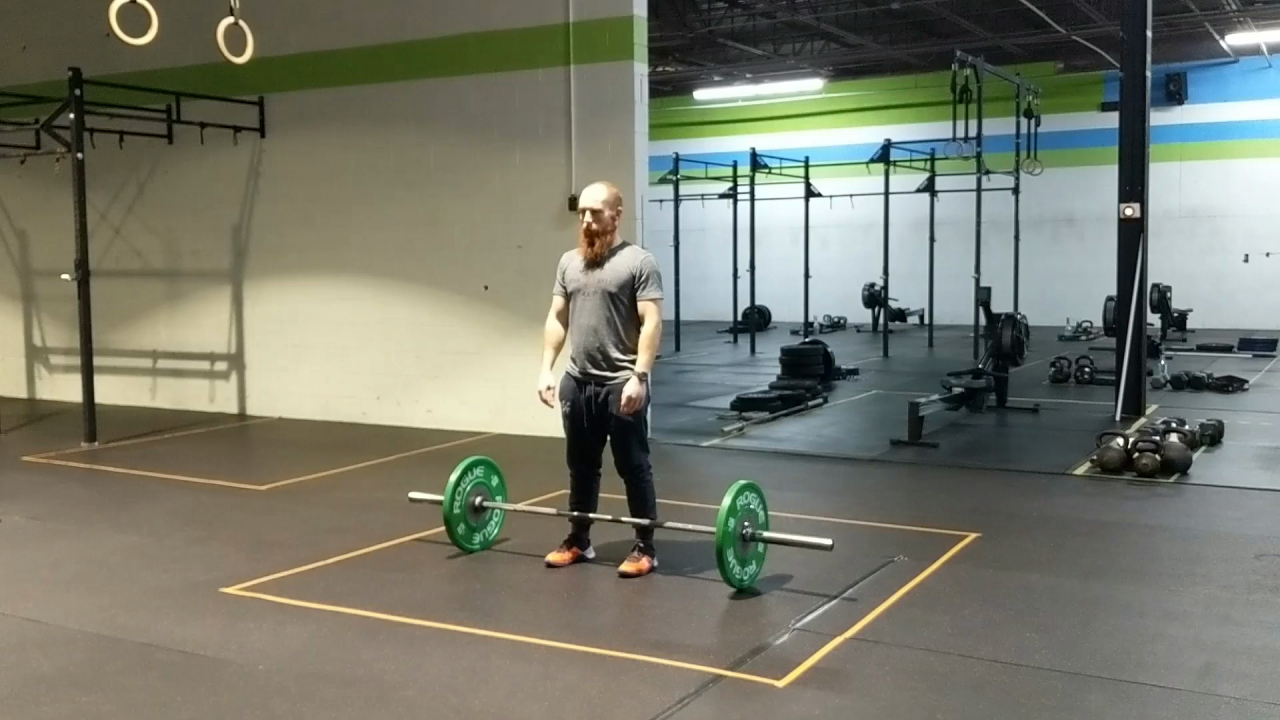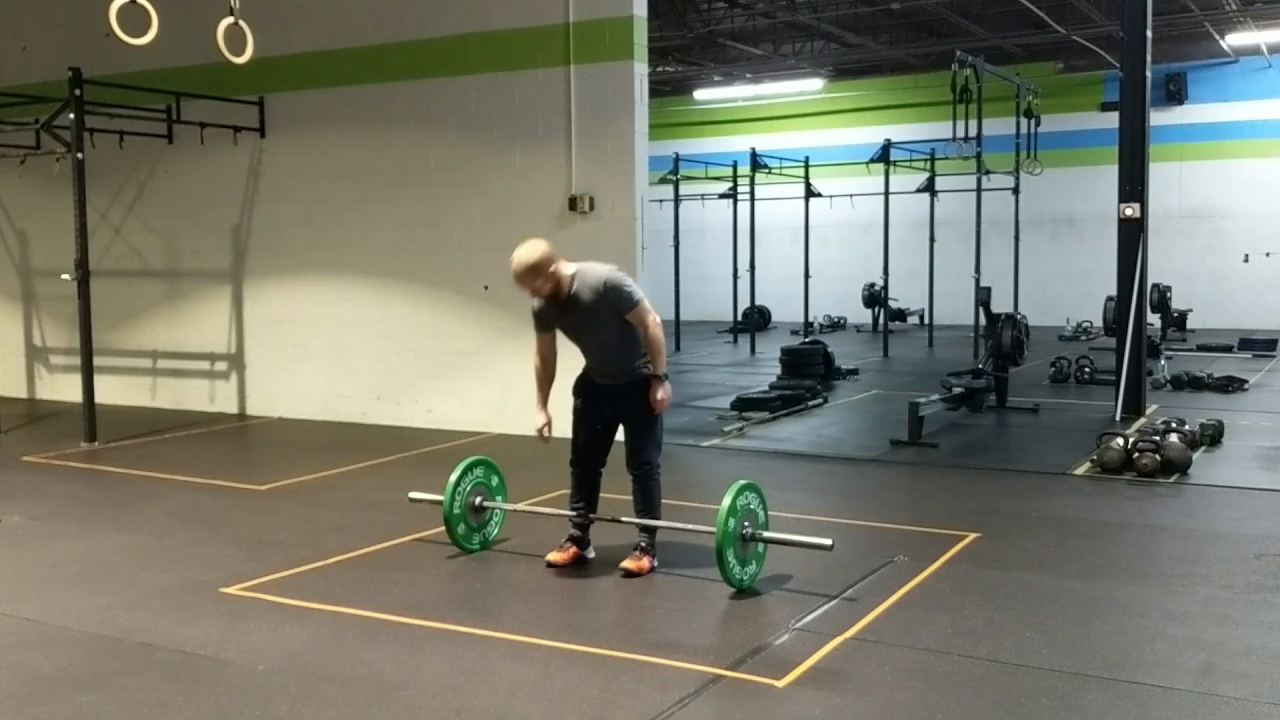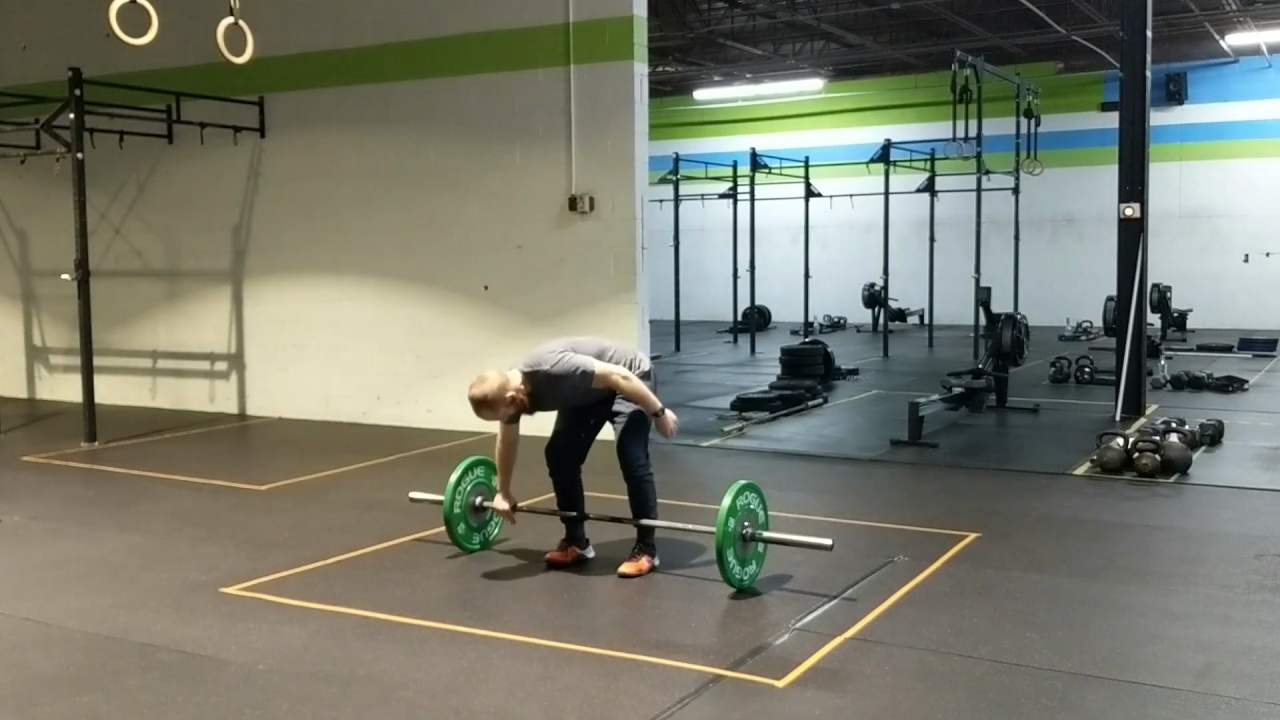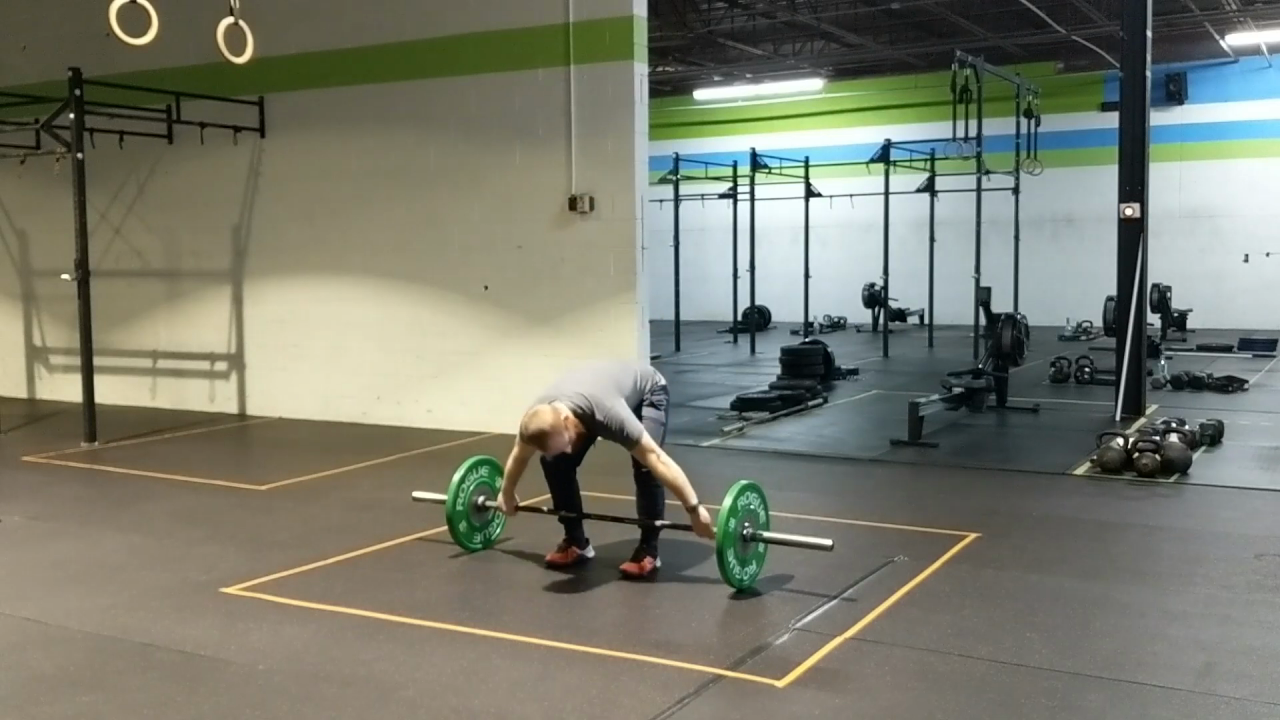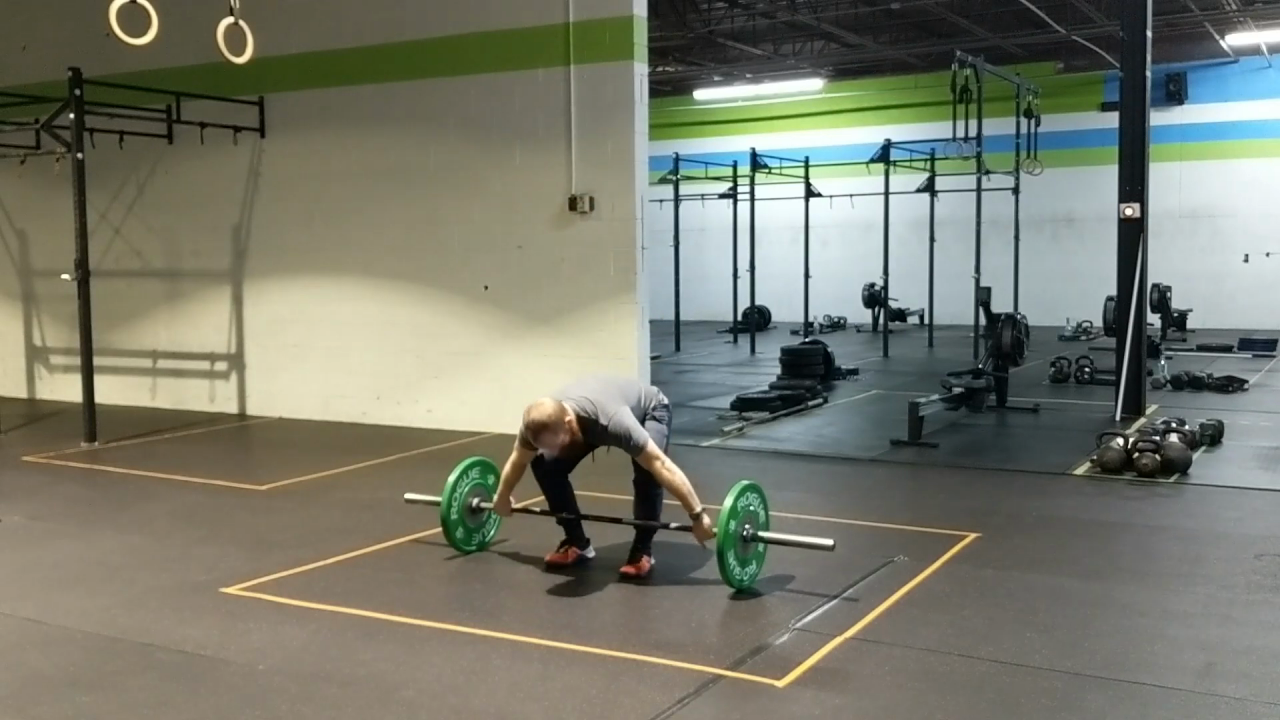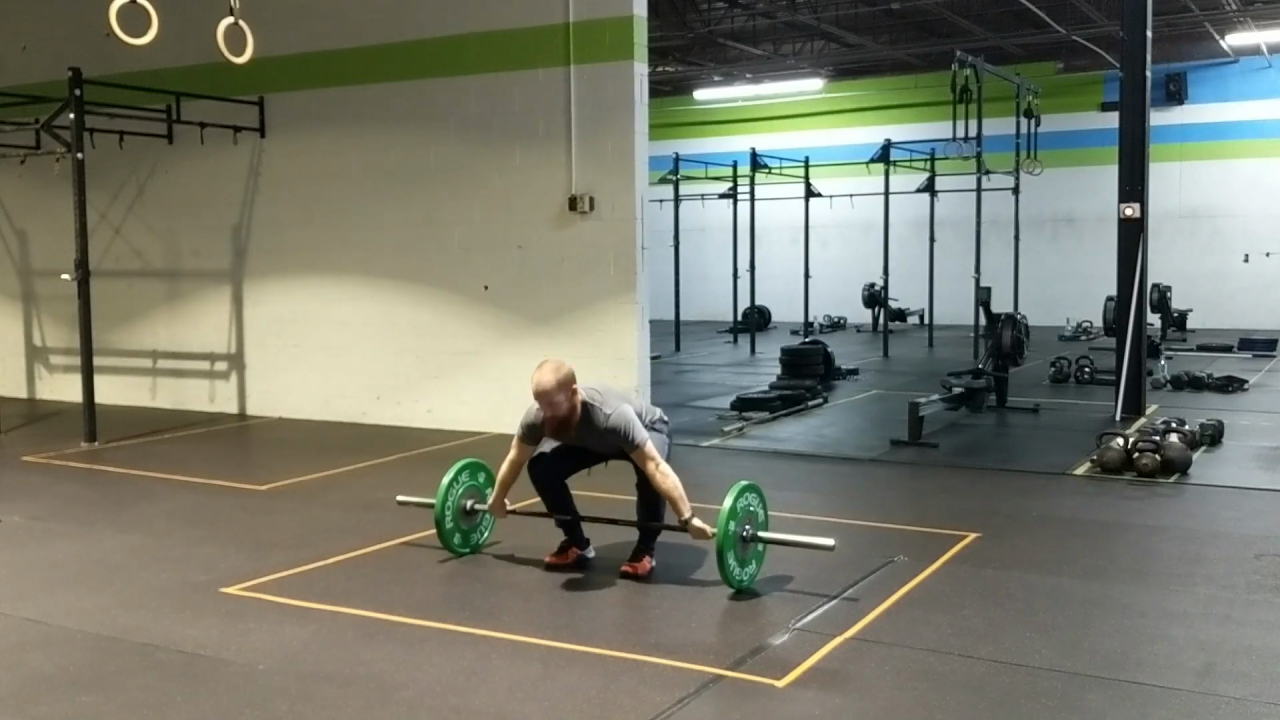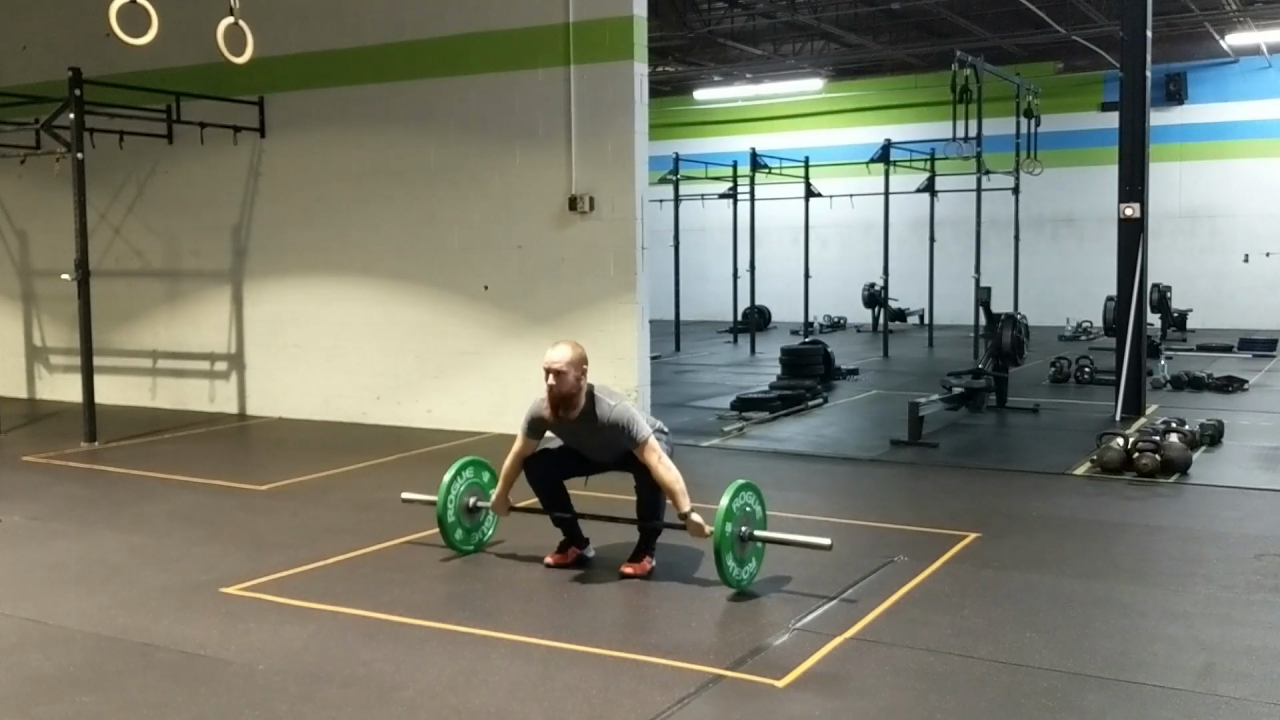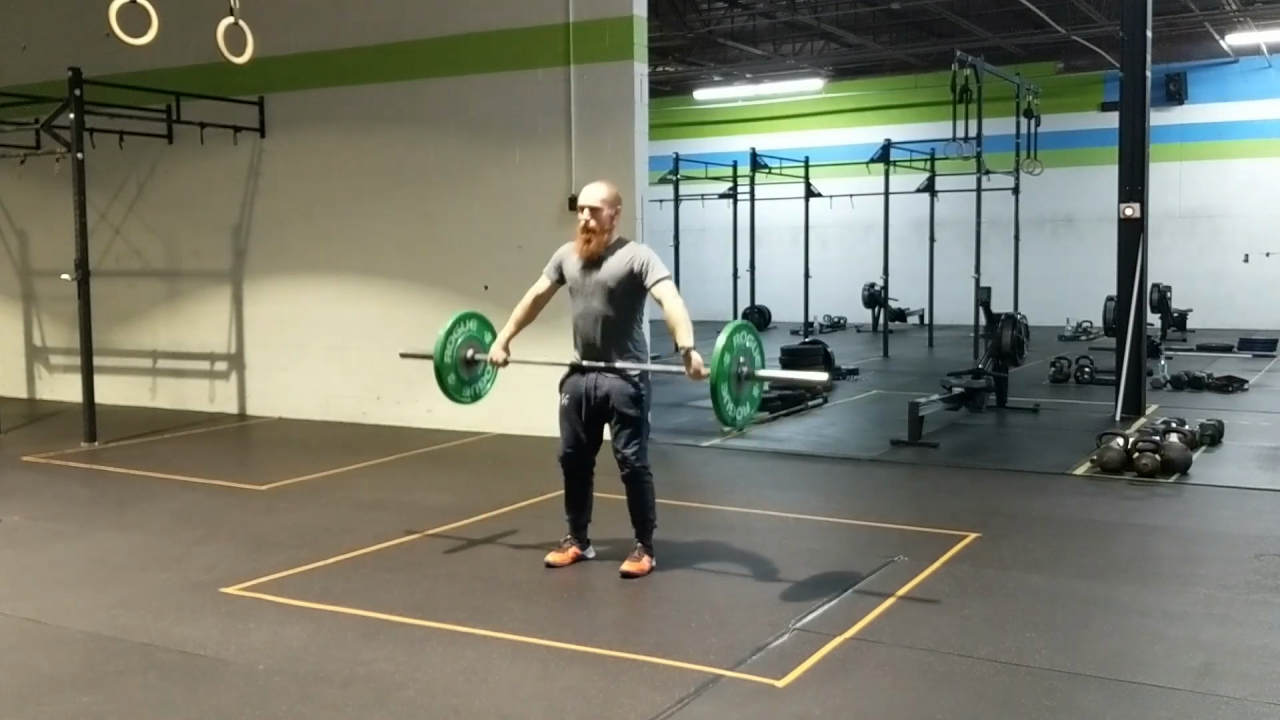
dt=0.7s
person 1, frame 1
left shoulder: (638, 262)
right shoulder: (568, 262)
left elbow: (651, 323)
right elbow: (557, 319)
left wrist: (639, 377)
right wrist: (546, 369)
left hip: (621, 385)
right hip: (577, 383)
left knee: (633, 467)
right knee: (581, 466)
left ankle: (645, 548)
right ankle: (579, 540)
person 1, frame 2
left shoulder: (605, 280)
right shoulder: (542, 303)
left elbow: (651, 323)
right elbow: (544, 355)
left wrist: (659, 379)
right wrist: (541, 407)
left hip: (637, 383)
right hip: (595, 384)
left knee: (643, 463)
right knee: (583, 464)
left ankle: (646, 547)
right ankle: (578, 540)
person 1, frame 3
left shoulder: (553, 369)
right shoulder: (508, 390)
left elbow: (620, 376)
right elbow: (507, 442)
left wrist: (659, 413)
right wrist: (503, 492)
left hip: (629, 378)
right hip: (585, 392)
left knee: (632, 460)
right knee: (558, 456)
left ankle: (646, 550)
right ankle: (576, 542)
person 1, frame 4
left shoulder: (606, 412)
right shoulder: (540, 419)
left elbow: (657, 461)
right elbow: (520, 456)
left wrist: (695, 509)
right wrist: (507, 494)
left hip: (647, 390)
right hip: (598, 389)
left knee: (646, 466)
right knee: (553, 461)
left ankle: (648, 550)
right ankle: (576, 542)
person 1, frame 5
left shoulder: (612, 420)
right shoulder: (539, 422)
left elbow: (663, 466)
right elbow: (518, 461)
left wrist: (698, 515)
right wrist: (502, 497)
left hip: (649, 409)
left knee: (648, 471)
right knee: (543, 464)
left ankle: (642, 550)
right ankle: (577, 543)
person 1, frame 6
left shoulder: (613, 414)
right shoulder: (536, 417)
left elbow: (656, 467)
right elbow: (515, 459)
left wrist: (688, 519)
right wrist: (497, 498)
left hip: (648, 427)
left knee: (649, 474)
right knee: (541, 467)
left ankle: (645, 551)
right ankle: (576, 544)
person 1, frame 7
left shoulder: (614, 411)
right shoulder: (541, 410)
left elbow: (658, 462)
right elbow: (519, 454)
left wrist: (688, 514)
right wrist: (501, 494)
left hip: (646, 441)
right hip: (592, 449)
left knee: (649, 475)
right knee: (537, 467)
left ankle: (646, 551)
right ankle: (576, 543)
person 1, frame 8
left shoulder: (636, 256)
right shoulder: (567, 255)
left elbow: (670, 298)
right elbow: (536, 296)
left wrist: (687, 349)
right wrist: (503, 339)
left hip: (625, 377)
right hip: (580, 375)
left knee: (632, 462)
right knee: (573, 459)
left ankle: (645, 548)
right ankle: (577, 540)
